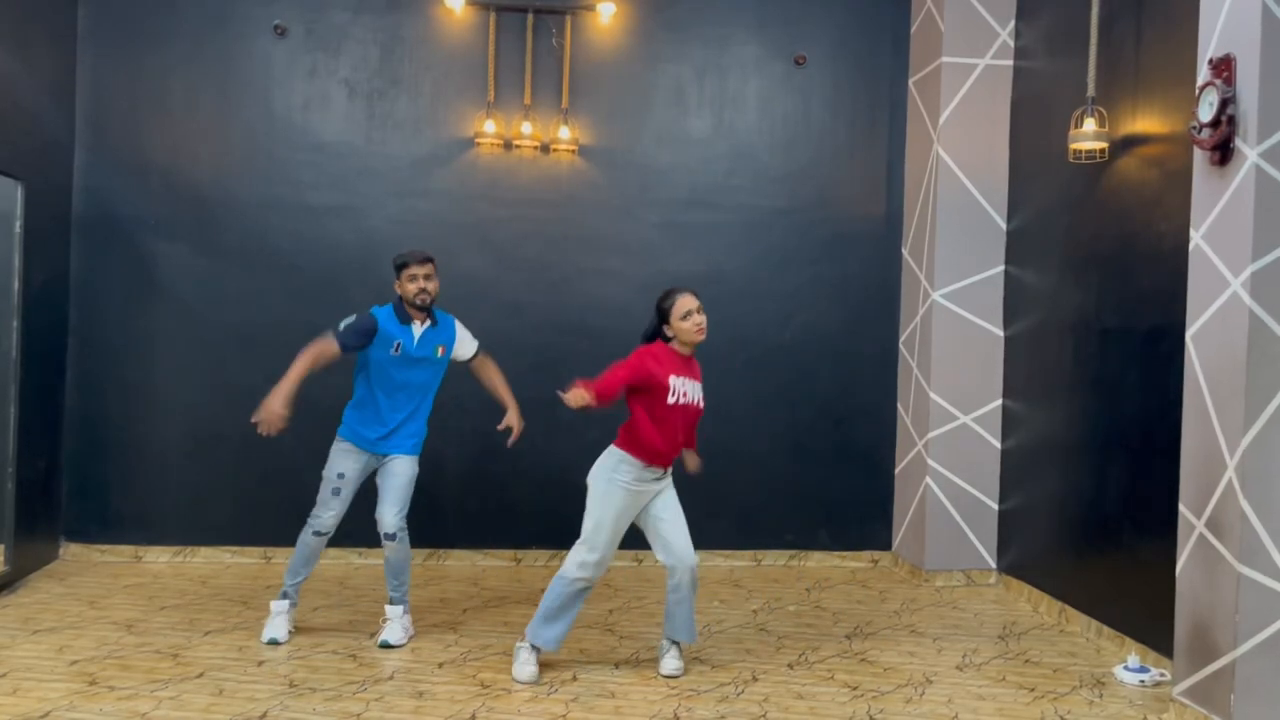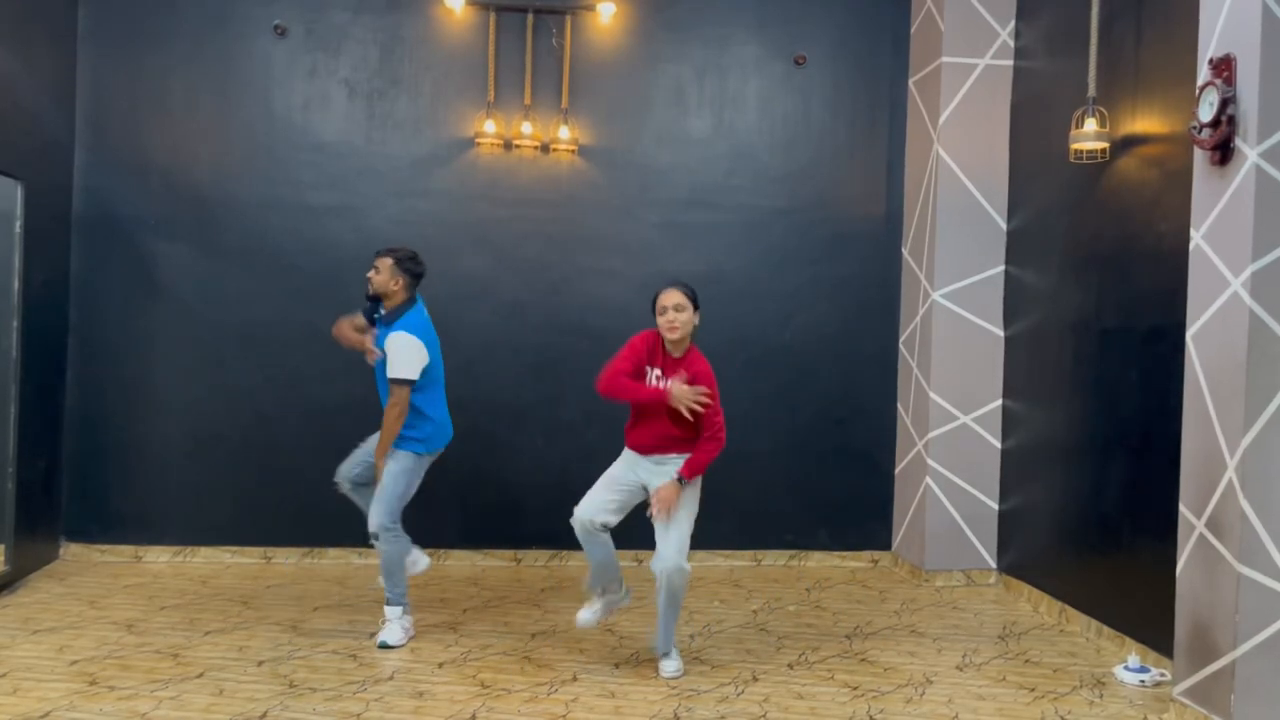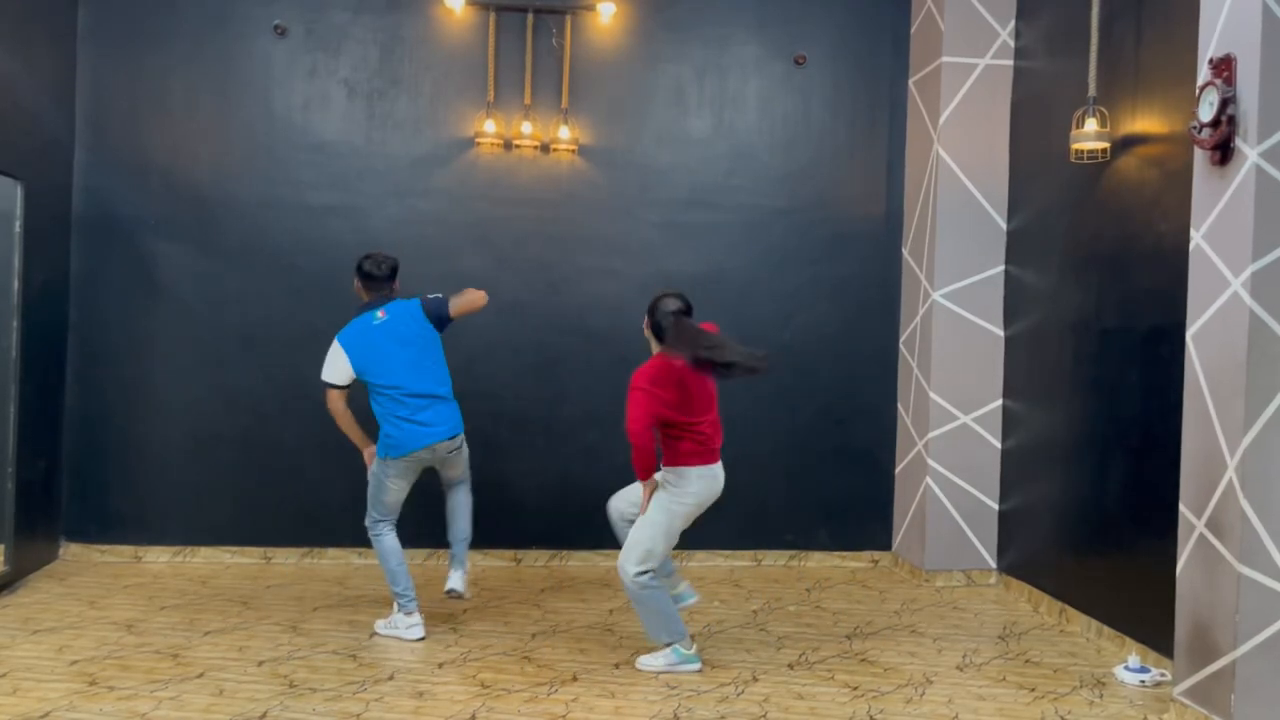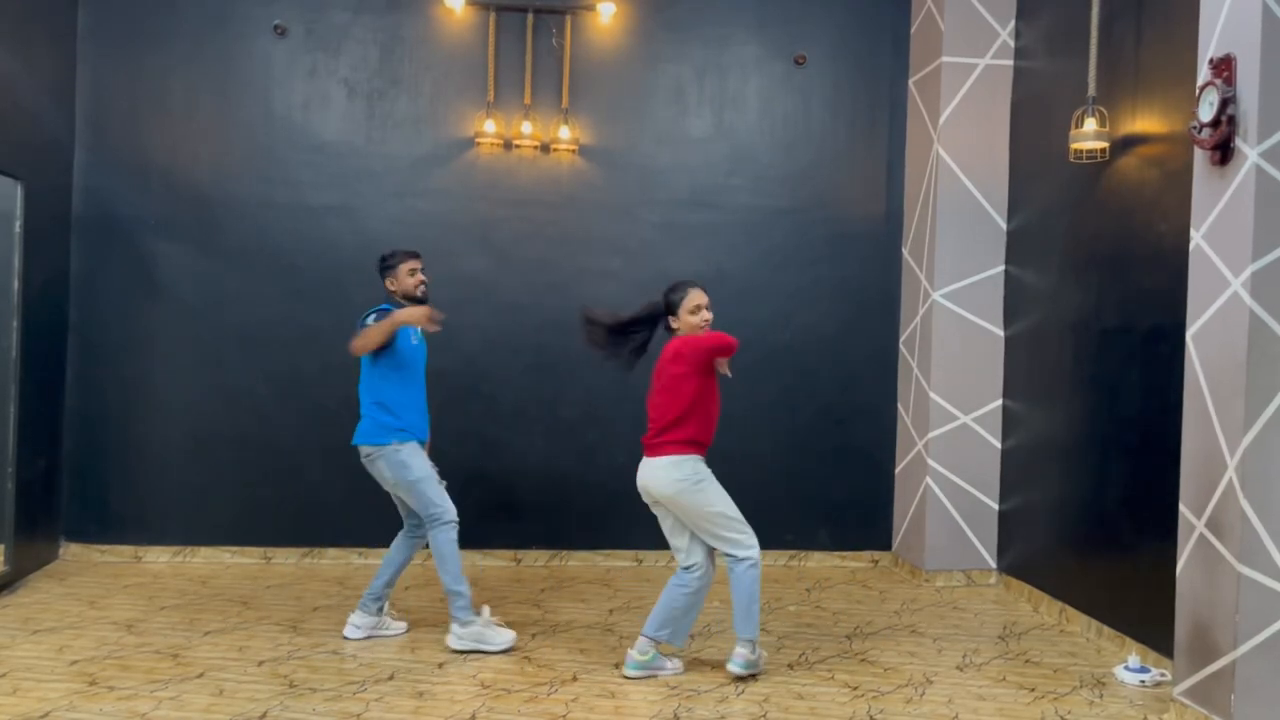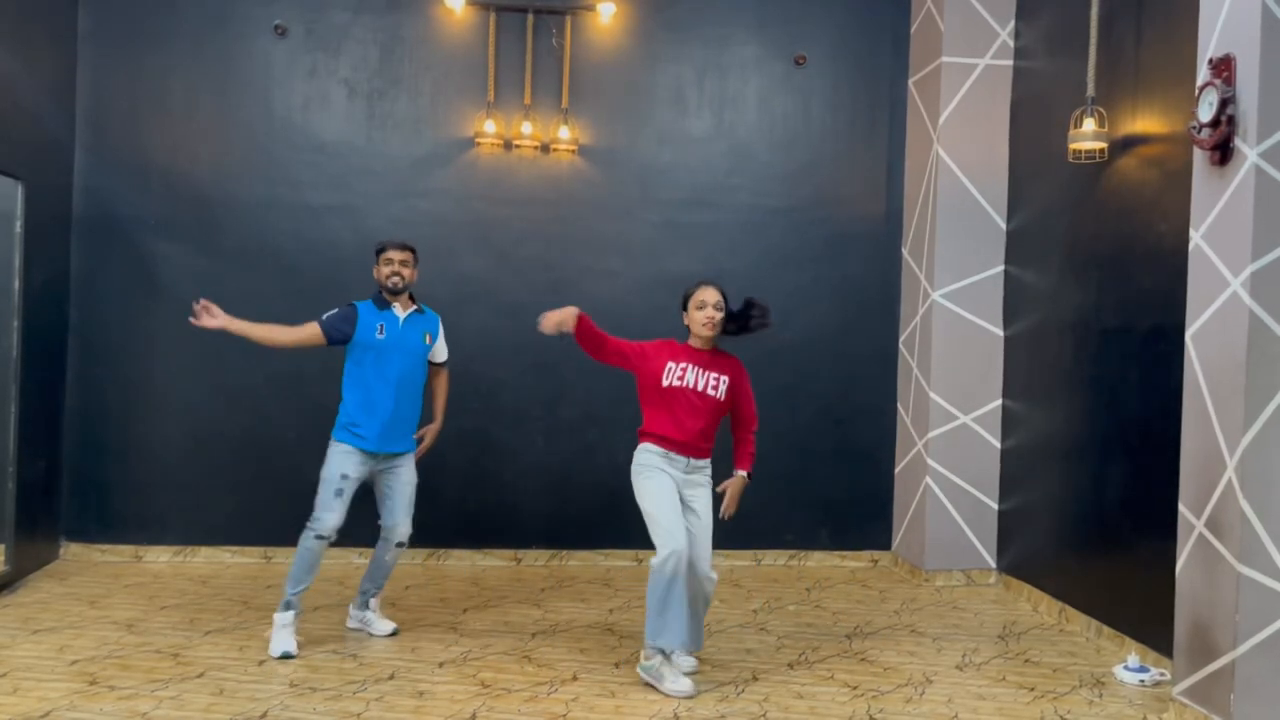
dt=0.4s
person 1, frame 1
left shoulder: (449, 331)
right shoulder: (374, 323)
left elbow: (482, 363)
right elbow: (317, 351)
left wrist: (511, 407)
right wrist: (282, 392)
left hip: (403, 447)
right hip: (356, 440)
left knee: (391, 528)
right knee: (322, 523)
left ankle: (398, 613)
right ankle: (285, 604)
person 1, frame 2
left shoulder: (405, 337)
right shoulder: (396, 306)
left elbow: (398, 405)
right elbow: (342, 330)
left wrist: (381, 457)
right wrist: (356, 334)
left hip: (416, 440)
right hip: (404, 433)
left knee: (380, 522)
right knee: (348, 478)
left ankle: (399, 613)
right ankle: (405, 554)
person 1, frame 3
left shoulder: (344, 340)
right shoulder: (418, 310)
left elbow: (334, 402)
right elbow: (478, 298)
left wrist: (365, 447)
right wrist: (456, 298)
left hip: (398, 446)
right hip: (447, 433)
left knee: (380, 525)
right knee: (459, 483)
left ankle: (406, 615)
right ankle: (457, 570)
person 1, frame 4
left shoulder: (403, 324)
right shoulder: (382, 317)
right elbow: (360, 346)
left wrist: (418, 429)
right wrist: (400, 317)
left hip: (399, 441)
right hip: (388, 443)
left knee: (418, 527)
right knee: (440, 520)
left ankle: (368, 613)
right ankle: (467, 623)
person 1, frame 5
left shoulder: (430, 323)
right shoulder: (356, 316)
left elbow: (439, 373)
right elbow: (294, 336)
left wrist: (435, 423)
right wrist: (228, 324)
left hip: (400, 452)
right hip: (352, 443)
left knee: (397, 536)
right knee: (324, 528)
left ankle: (363, 607)
right ankle: (287, 614)
person 2, frame 1
left shoulder: (693, 370)
right shoulder: (653, 357)
right elbow: (621, 376)
left wrist: (687, 450)
right wrist: (588, 393)
left hip: (659, 480)
right hip: (621, 472)
left knee: (683, 562)
right knee: (588, 563)
left ankle: (672, 643)
right ankle: (531, 645)
person 2, frame 2
left shoulder: (700, 372)
right shoulder: (645, 343)
left elbow: (714, 437)
right elbow: (607, 384)
left wrist: (680, 482)
right wrist: (669, 395)
left hip: (678, 468)
right hip: (633, 460)
left knee: (672, 564)
right knee: (586, 518)
left ankle: (667, 648)
right ankle: (609, 590)
person 2, frame 3
left shoulder: (649, 375)
right shoulder: (700, 349)
left elbow: (638, 436)
right elbow: (706, 331)
left wrist: (646, 481)
left hip: (686, 480)
right hip: (709, 473)
left knee: (634, 567)
right knee: (620, 509)
left ankle: (682, 649)
right ankle: (673, 587)
person 2, frame 4
left shoulder: (674, 358)
right shoulder: (686, 348)
right elbow: (720, 342)
right wrist: (720, 355)
left hip: (658, 473)
right hip: (679, 471)
left knee: (696, 564)
right knee: (744, 550)
left ankle: (645, 650)
right ankle: (746, 649)
person 2, frame 5
left shoulder: (733, 369)
right shoulder: (658, 353)
left elbow: (746, 425)
right elbow: (604, 348)
left wrist: (741, 474)
right wrist: (575, 319)
left hip: (697, 472)
right hip: (655, 463)
left knee: (700, 571)
right knee: (674, 548)
left ankle: (680, 646)
right ankle: (657, 657)
